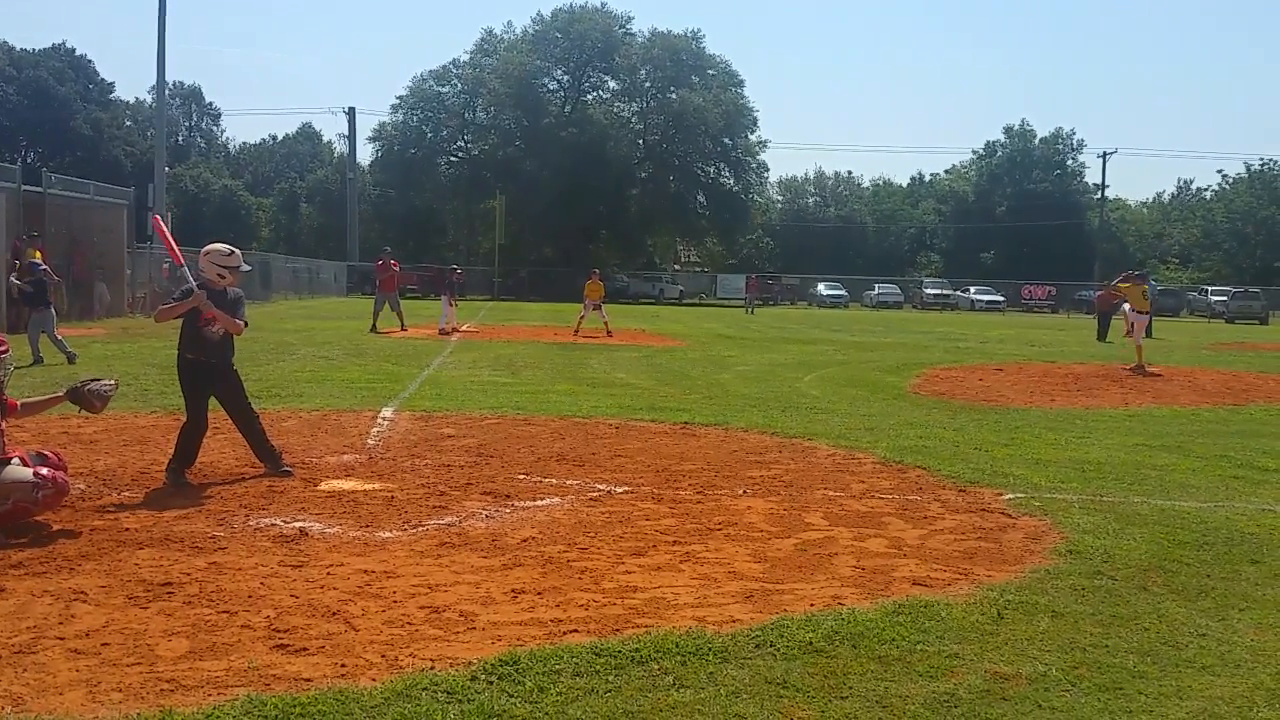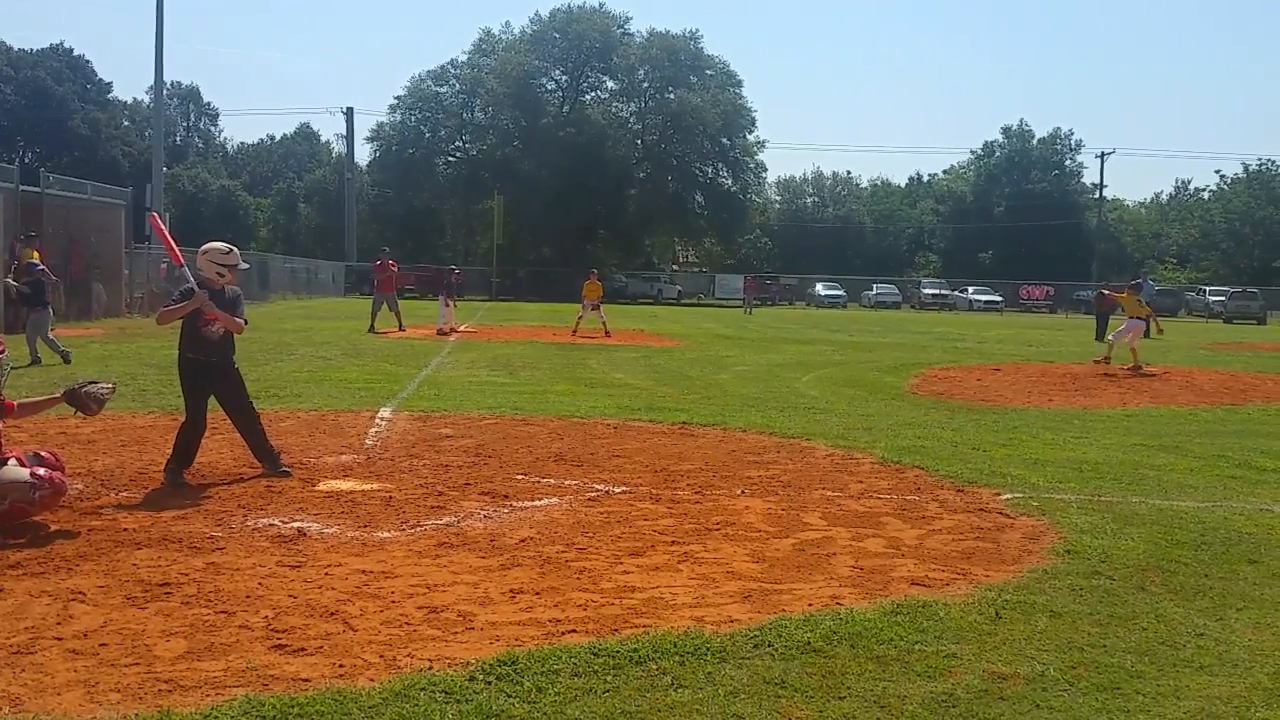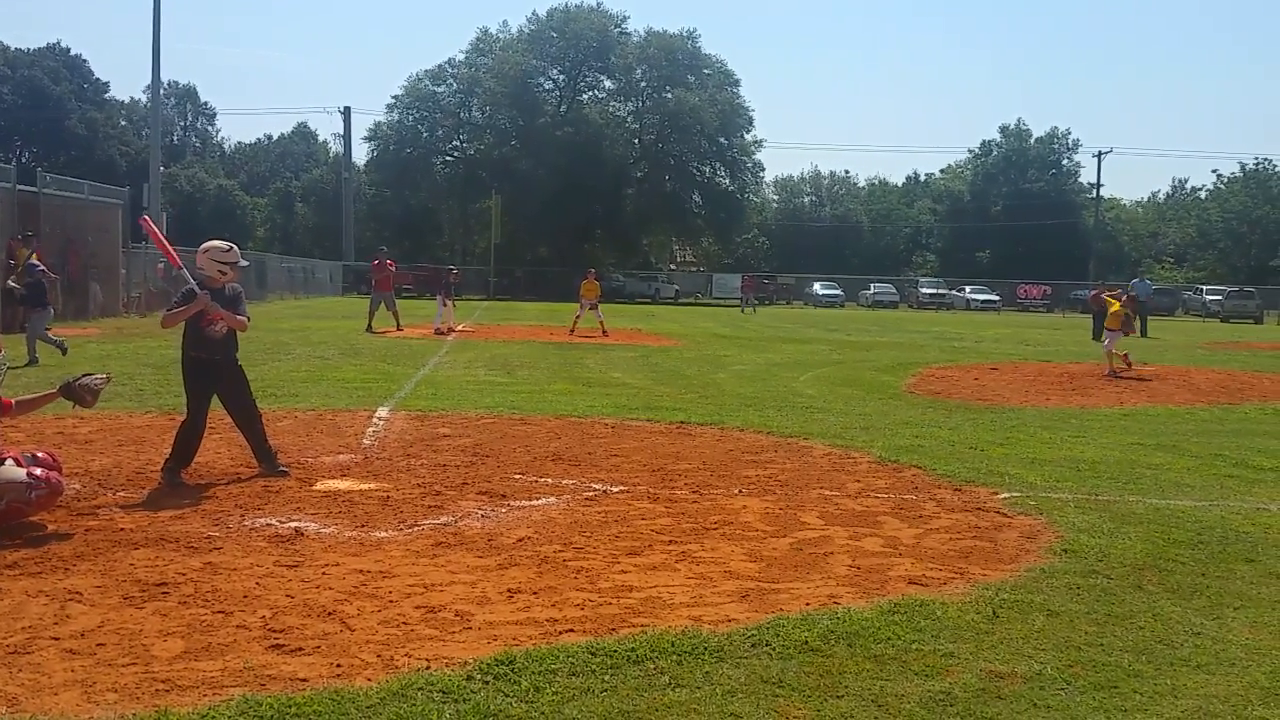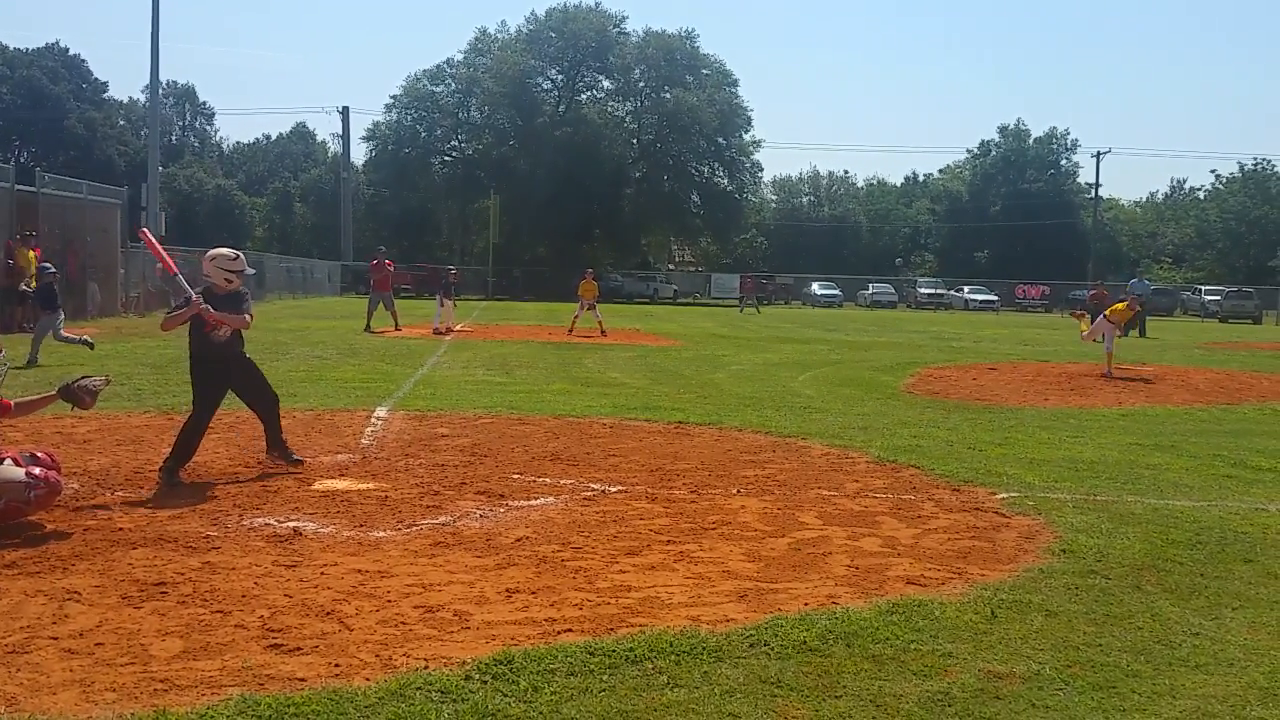
dt=0.3s
person 1, frame 1
left shoulder: (235, 296)
right shoulder: (191, 292)
left elbow: (238, 328)
right elbow: (158, 316)
left wrist: (214, 311)
right wrist: (190, 303)
left hip: (223, 366)
right hip: (194, 366)
left knee: (245, 414)
right knee: (197, 420)
left ankle: (272, 460)
right ankle: (176, 468)
person 1, frame 2
left shoulder: (234, 294)
right shoulder: (190, 292)
left elbow: (240, 327)
right elbow: (161, 319)
left wrist: (216, 312)
right wrist: (193, 304)
left hip: (224, 365)
right hip: (195, 366)
left knee: (246, 414)
right knee: (196, 420)
left ankle: (270, 460)
right ankle: (174, 468)
person 1, frame 3
left shoulder: (235, 291)
right shoulder: (192, 293)
left elbow: (243, 325)
right elbow: (165, 322)
left wrist: (220, 311)
right wrist: (196, 306)
left hip: (227, 363)
right hip: (198, 364)
left knee: (248, 412)
right knee: (196, 418)
left ankle: (267, 460)
right ankle: (172, 468)
person 1, frame 4
left shoulder: (240, 294)
right shoulder: (196, 298)
left elbow: (245, 322)
right elbow: (165, 326)
left wrist: (214, 313)
right wrist: (186, 311)
left hip: (236, 360)
right hip: (207, 364)
left knee: (268, 402)
right knee: (201, 416)
left ankle: (277, 448)
right ankle: (170, 467)
